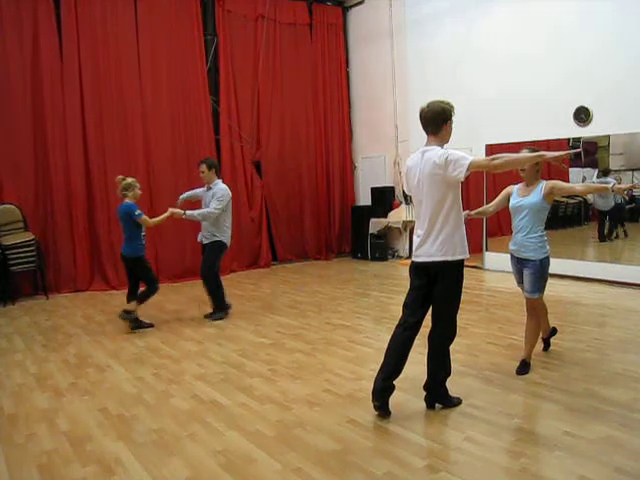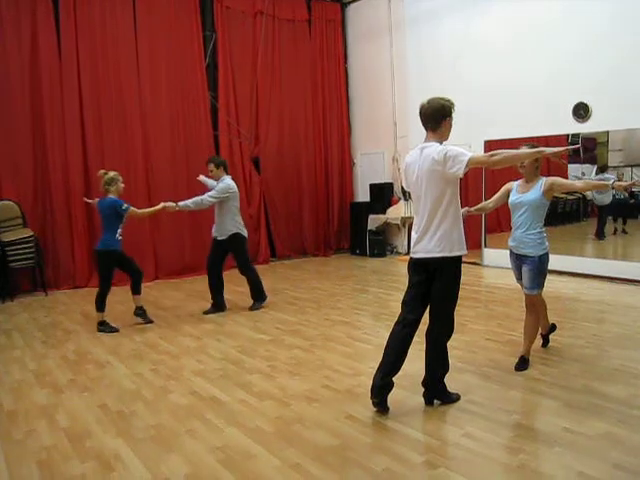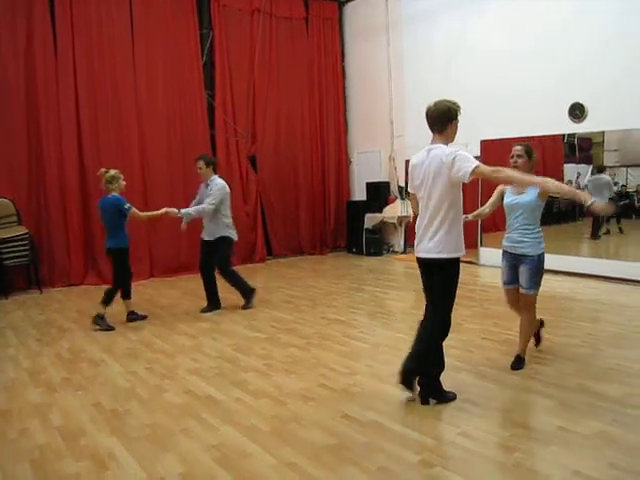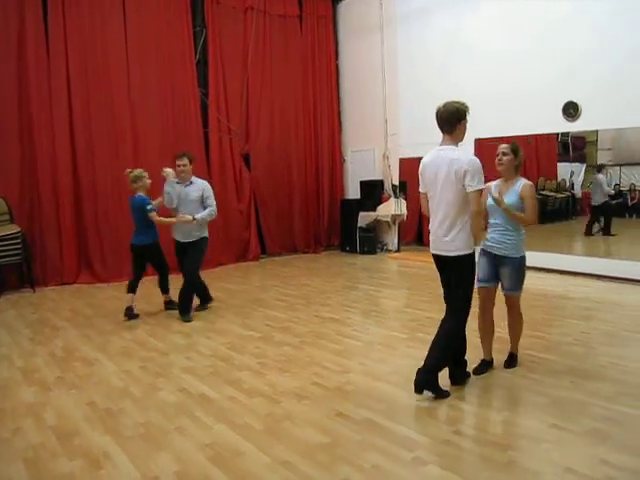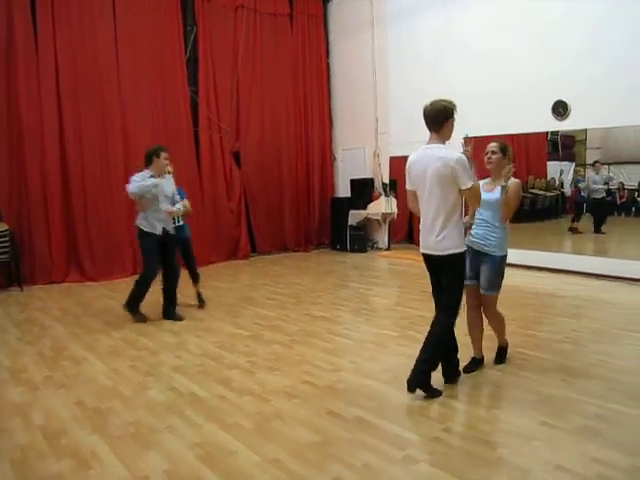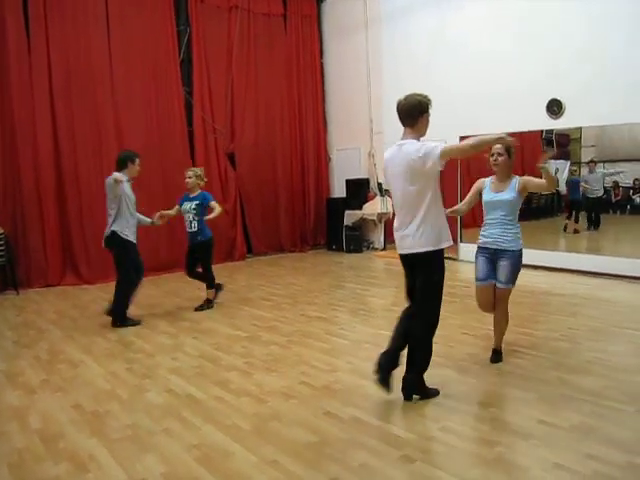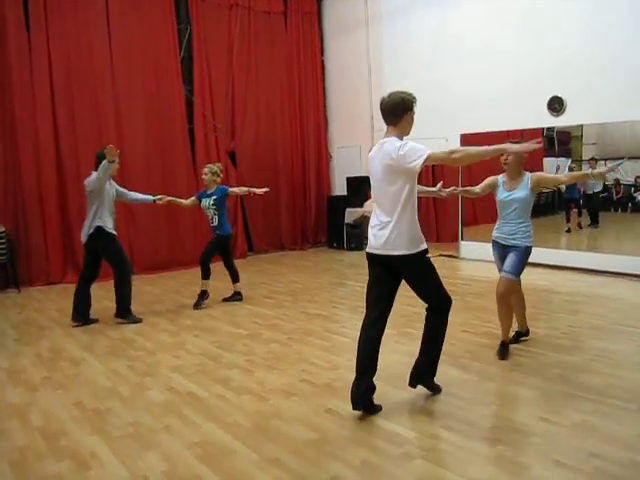
dt=0.4s
person 1, frame 1
left shoulder: (411, 163)
right shoulder: (445, 159)
right elbow: (493, 163)
left wrist: (458, 214)
right wrist: (541, 156)
left hip: (421, 256)
right hip: (447, 257)
left knee: (408, 322)
right knee: (442, 327)
left ankle: (382, 389)
right ankle: (435, 392)
person 1, frame 2
left shoulder: (410, 159)
right shoulder: (445, 155)
right elbow: (491, 160)
left wrist: (457, 212)
right wrist: (539, 152)
left hip: (419, 252)
right hip: (444, 253)
left knee: (407, 319)
right knee: (440, 324)
left ankle: (380, 386)
right ankle: (434, 389)
person 1, frame 3
left shoulder: (415, 160)
right shoulder: (452, 158)
right elbow: (495, 174)
right wrist: (542, 182)
left hip: (423, 250)
right hip: (444, 251)
left knee: (435, 313)
right knee: (439, 318)
left ankle: (414, 369)
right ankle: (429, 386)
person 1, frame 4
left shoulder: (427, 161)
right shoulder: (468, 161)
right elbow: (476, 210)
right wrist: (479, 240)
left hip: (438, 246)
right hip: (460, 247)
left knee: (455, 308)
right knee: (457, 313)
left ankle: (457, 370)
right ankle: (428, 374)
person 1, frame 5
left shoulder: (413, 159)
right shoulder: (455, 159)
right elbow: (475, 202)
right wrist: (471, 163)
left hip: (427, 245)
right hip: (450, 247)
left knee: (443, 308)
right knee: (447, 312)
left ankle: (450, 368)
right ankle: (421, 372)
person 1, frame 6
left shoulder: (389, 155)
right shoulder: (422, 151)
right elbow: (468, 147)
right wrist: (498, 138)
left hip: (404, 244)
right hip: (427, 244)
left knee: (416, 306)
right knee: (426, 313)
left ankle: (388, 362)
right ankle: (413, 382)
person 1, frame 7
left shoulder: (375, 153)
right shoulder: (402, 150)
right elbow: (452, 157)
left wrist: (432, 193)
right wrist: (504, 148)
left hip: (377, 248)
right hip: (406, 248)
left knee: (375, 317)
right knee: (440, 304)
left ankle: (362, 392)
right ankle: (423, 372)
person 2, frame 1
left shoulder: (548, 187)
right shoulder: (511, 190)
left elbow: (580, 188)
right elbow: (490, 208)
left wrist: (612, 187)
right wrist: (471, 213)
left hip: (536, 255)
right hip: (516, 253)
left knee: (532, 305)
right knee: (533, 300)
left ankle: (526, 357)
right ankle: (547, 330)
person 2, frame 2
left shoulder: (548, 183)
right shoulder: (511, 187)
left elbow: (579, 185)
right elbow: (490, 204)
left wrist: (612, 184)
right wrist: (471, 210)
left hip: (535, 251)
right hip: (515, 249)
left knee: (531, 302)
right knee: (533, 297)
left ankle: (525, 353)
right ankle: (546, 327)
person 2, frame 3
left shoulder: (541, 185)
right shoulder: (504, 188)
left elbow: (570, 191)
right elbow: (487, 209)
left wrist: (589, 201)
right wrist: (470, 216)
left hip: (531, 252)
right hip: (509, 250)
left knee: (527, 302)
right knee: (512, 301)
left ankle: (521, 353)
right ankle: (535, 324)
person 2, frame 4
left shoulder: (525, 186)
right shoulder: (489, 187)
left elbow: (531, 220)
left wrist: (504, 206)
left hip: (513, 254)
right hip: (487, 251)
left knee: (512, 305)
right knee: (484, 305)
left ankle: (513, 352)
right ankle: (487, 358)
person 2, frame 5
left shoulder: (514, 184)
right shoulder: (479, 185)
left elbow: (506, 215)
left wrist: (504, 184)
left hip: (494, 251)
right hip: (471, 247)
left knee: (488, 306)
right knee: (471, 304)
left ankle: (502, 342)
right ankle: (477, 355)
person 2, frame 6
left shoulder: (521, 183)
right shoulder: (482, 183)
left elbow: (551, 186)
right elbow: (463, 207)
left wrist: (543, 168)
right wrist: (445, 212)
left hip: (510, 248)
right hip: (485, 247)
left knee: (501, 301)
right knee: (484, 302)
left ankle: (497, 347)
right ankle: (498, 320)
person 2, frame 7
left shoulder: (533, 179)
right shoulder: (495, 181)
left elbow: (564, 179)
right elbow: (477, 190)
left wrist: (591, 173)
right wrist: (460, 190)
left hip: (520, 244)
right hip: (499, 241)
left knee: (502, 292)
right knee: (513, 289)
left ankle: (504, 340)
right ankle: (523, 329)
person 3, frame 1
left shoulder: (222, 190)
right shoulder: (206, 189)
left elbow: (211, 213)
right elbow: (195, 193)
left wrist: (185, 214)
right wrist: (181, 198)
left hip: (218, 239)
right hip: (207, 238)
left knee: (207, 272)
right knee: (211, 273)
left ankle: (222, 307)
right ankle: (220, 307)
person 3, frame 2
left shoulder: (227, 185)
right shoulder: (221, 184)
left elbow: (204, 201)
left wrist: (178, 205)
right wrist: (204, 180)
left hip: (234, 234)
right hip: (221, 235)
left knee: (245, 267)
right knee: (212, 267)
left ankle: (259, 298)
right ankle: (218, 303)
person 3, frame 3
left shoulder: (219, 186)
right shoulder: (204, 186)
left elbow: (206, 209)
right elbow: (197, 204)
left wrist: (181, 212)
right wrist: (186, 220)
left hip: (223, 235)
right hip: (208, 235)
left knee: (223, 268)
right knee: (205, 268)
left ankle: (248, 293)
right ankle: (213, 302)
person 3, frame 4
left shoulder: (203, 185)
right shoulder: (171, 185)
left elbow: (212, 210)
right elbow: (170, 204)
left wrist: (194, 218)
right wrist: (170, 181)
left hip: (198, 237)
right hip: (179, 237)
left knee: (190, 272)
right knee: (187, 273)
left ankle: (185, 309)
right ankle: (205, 298)
person 3, frame 5
left shoulder: (168, 182)
right shoulder: (139, 178)
left elbow: (178, 202)
right elbow: (132, 192)
left wrist: (177, 209)
right wrist: (155, 183)
left hip: (167, 231)
right hip: (148, 230)
left knee: (172, 272)
right knee: (151, 270)
left ankle: (170, 310)
right ankle: (132, 305)
person 3, frame 6
left shoulder: (126, 184)
right shoulder: (116, 182)
right elbow: (111, 181)
left wrist: (151, 221)
right wrist: (117, 180)
left hip: (127, 237)
right hip: (119, 237)
left knee: (136, 271)
right knee: (127, 277)
left ankle: (116, 309)
right ankle: (120, 318)
person 3, frame 7
left shoulder: (109, 183)
right shoulder: (93, 181)
left elbow: (128, 195)
right elbow: (100, 174)
left wrist: (152, 199)
right wrist: (108, 160)
left hip: (92, 234)
right hip: (101, 232)
left knee: (88, 274)
right knee: (123, 269)
left ankle: (80, 315)
right ankle: (124, 312)
person 4, frame 1
left shoulder: (123, 207)
right shoulder: (130, 207)
right elbow: (149, 223)
right wrist: (167, 214)
left hip: (128, 253)
right hip: (135, 255)
left knee: (134, 286)
right knee: (152, 285)
left ankle: (134, 319)
right ankle: (128, 311)
person 4, frame 2
left shoulder: (103, 202)
right shoulder: (114, 202)
left elbow: (97, 202)
right elbow: (138, 213)
left wrist: (93, 202)
right wrist: (160, 207)
left hip: (113, 249)
right hip: (106, 250)
left knee: (136, 273)
right knee: (105, 285)
left ankle: (139, 309)
right ankle: (101, 322)
person 4, frame 3
left shoulder: (103, 201)
right shoulder: (118, 200)
right elbow: (140, 216)
right wrist: (162, 212)
left hip: (113, 245)
right hip: (119, 246)
left knee: (126, 277)
right knee: (118, 282)
left ankle: (131, 312)
right ankle: (100, 316)
person 4, frame 4
left shoulder: (135, 199)
right shoulder: (144, 200)
right elbow: (156, 219)
left wrist: (163, 199)
right wrist: (176, 220)
left hip: (136, 243)
right hip: (149, 243)
left knee: (137, 275)
right knee: (163, 270)
left ankle: (129, 308)
right ankle: (167, 301)
person 4, frame 5
left shoulder: (179, 191)
left elbow: (188, 209)
left wrist: (183, 205)
left hip: (183, 234)
left knee: (190, 265)
left ankle: (199, 294)
person 4, frame 6
left shoulder: (204, 196)
right shoulder: (185, 197)
left elbow: (217, 208)
right elbow: (173, 213)
left wrist: (212, 215)
right wrist: (162, 213)
left hip: (204, 238)
right hip: (193, 239)
left knee: (206, 269)
right knee: (190, 269)
left ankle: (209, 300)
right ankle: (215, 286)
person 4, frame 7
left shoulder: (221, 190)
right shoulder: (203, 193)
left elbow: (238, 190)
right elbow: (187, 203)
left wrist: (252, 190)
right wrist: (172, 199)
left hip: (223, 232)
right hip: (218, 233)
left knee: (204, 259)
right knee: (228, 262)
left ankle: (203, 293)
right ankle: (237, 293)
